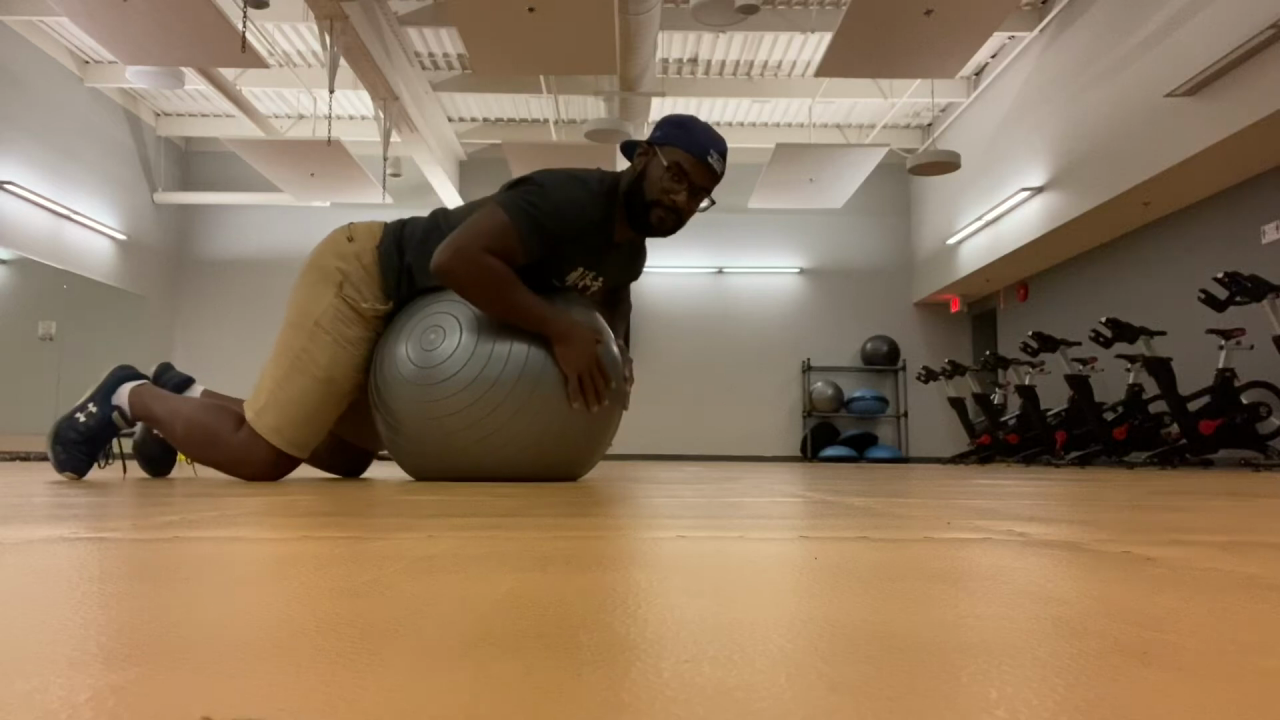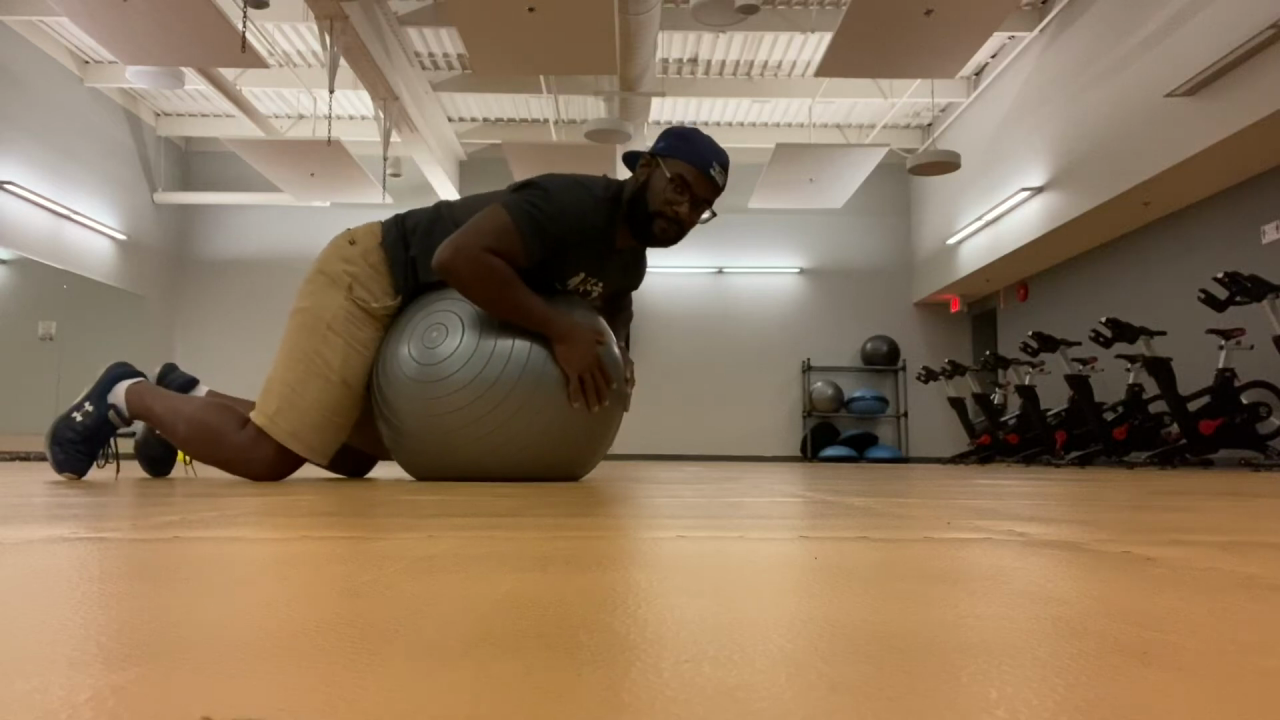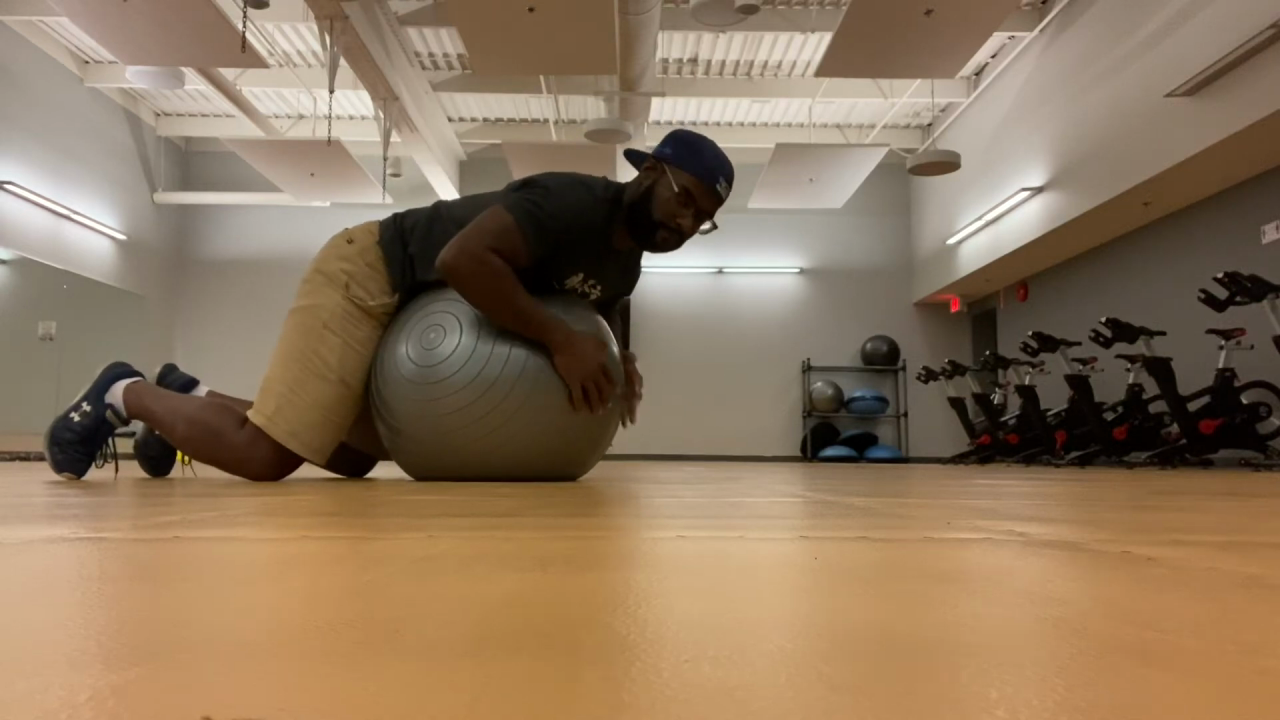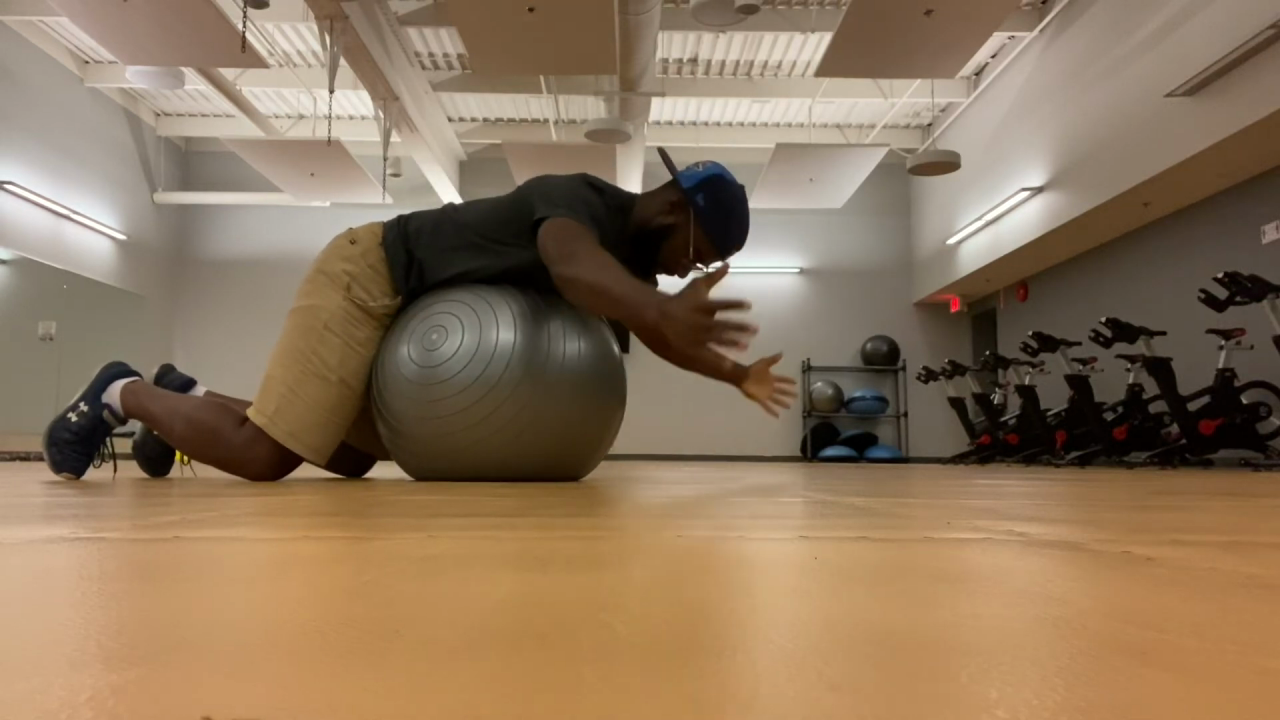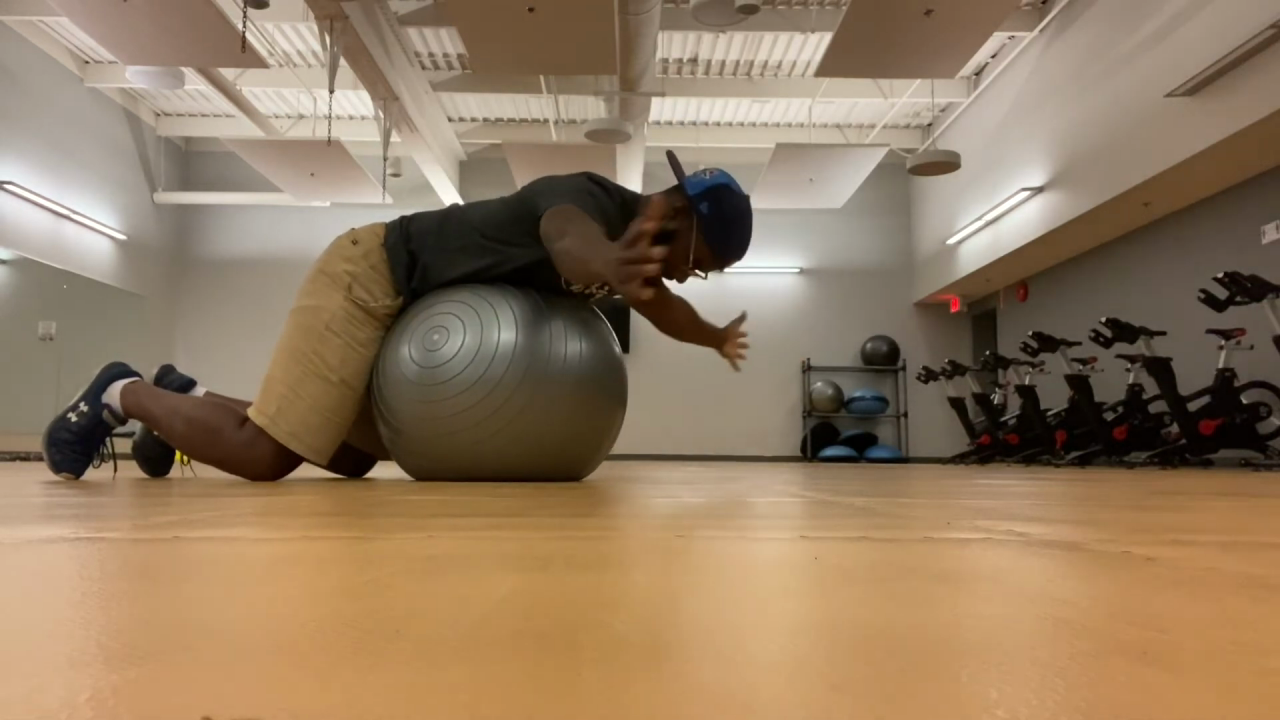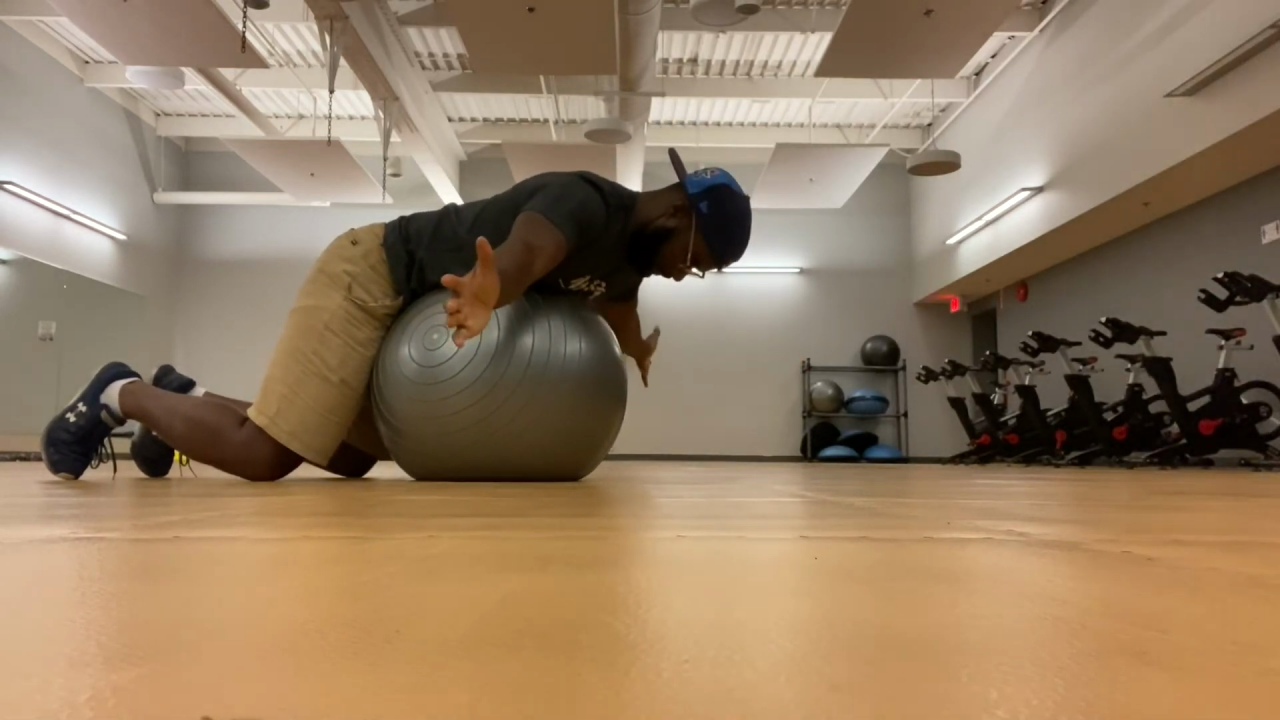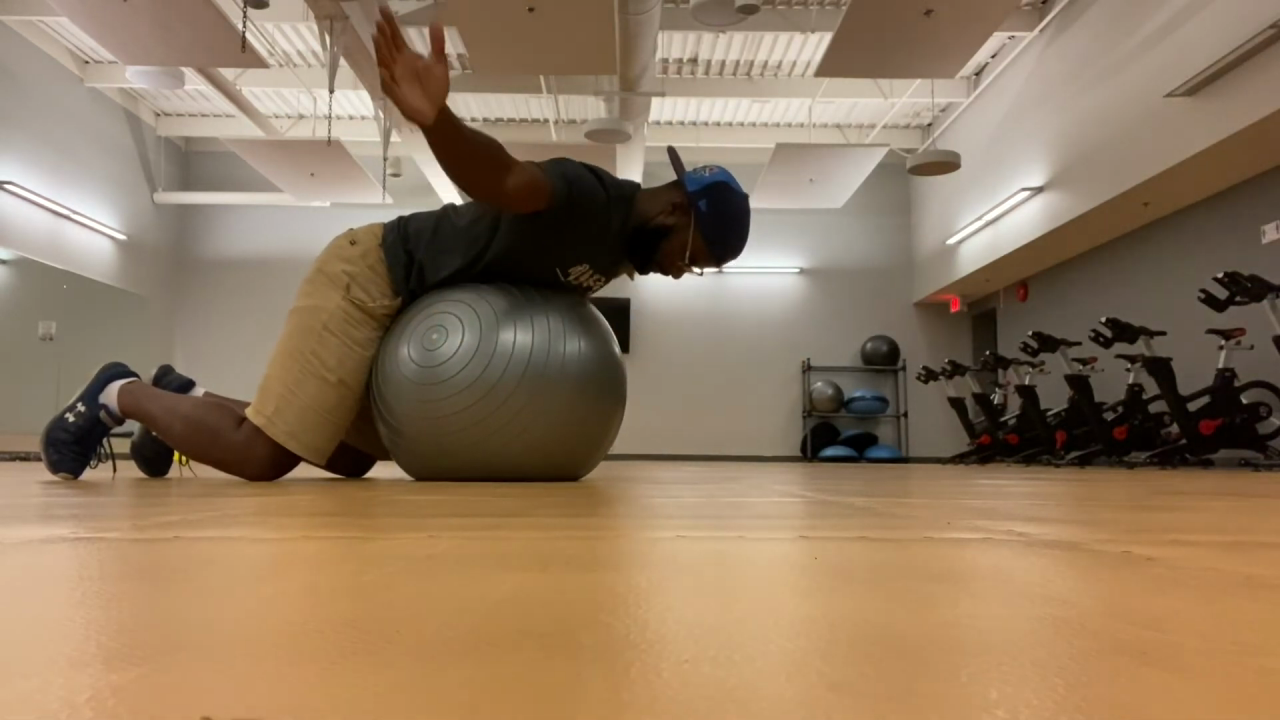
dt=0.7s
person 1, frame 1
left shoulder: (629, 248)
right shoulder: (569, 199)
left elbow: (613, 297)
right elbow: (457, 261)
left wrist: (615, 347)
right wrist: (560, 332)
left hip: (407, 308)
right hip: (365, 274)
left knee: (346, 456)
right knee: (260, 456)
left ankle: (184, 394)
right ankle: (132, 398)
person 1, frame 2
left shoulder: (629, 261)
right shoulder: (573, 204)
left elbow: (612, 310)
right elbow: (457, 257)
left wrist: (615, 355)
right wrist: (560, 332)
left hip: (415, 308)
right hip: (373, 275)
left knee: (352, 456)
right knee: (264, 455)
left ankle: (190, 395)
right ankle: (130, 396)
person 1, frame 3
left shoulder: (622, 266)
right shoulder: (573, 202)
left elbow: (593, 323)
right elbow: (462, 260)
left wrist: (613, 367)
right wrist: (563, 342)
left hip: (413, 312)
right hip: (369, 276)
left knee: (351, 456)
right knee: (262, 454)
left ankle: (188, 394)
right ankle: (127, 394)
person 1, frame 4
left shoulder: (632, 249)
right shoulder: (581, 202)
left elbow: (654, 326)
right elbow: (576, 270)
left wrist: (737, 375)
right wrist: (668, 315)
left hip: (412, 309)
right hip: (370, 277)
left knee: (348, 458)
right knee: (262, 455)
left ankle: (187, 396)
right ankle: (125, 395)
person 1, frame 5
left shoulder: (633, 236)
right shoulder: (590, 202)
left elbow: (655, 302)
right elbow: (566, 246)
left wrist: (713, 337)
right wrist: (606, 261)
left hip: (409, 310)
right hip: (371, 278)
left knee: (348, 456)
right knee: (262, 454)
left ankle: (188, 395)
right ankle: (125, 394)
person 1, frame 6
left shoulder: (629, 252)
right shoulder: (585, 203)
left elbow: (619, 312)
right elbow: (522, 254)
left wrist: (638, 353)
right wrist: (488, 292)
left hip: (410, 303)
right hip: (371, 277)
left knee: (350, 457)
right knee: (262, 455)
left ankle: (184, 397)
right ankle: (124, 394)
person 1, frame 7
left shoulder: (624, 240)
right shoulder: (586, 197)
right elbow: (495, 176)
left wrist: (609, 269)
right wrist: (431, 113)
left hip: (409, 307)
right hip: (369, 279)
left knee: (349, 455)
right knee: (261, 453)
left ankle: (185, 396)
right ankle: (125, 395)
